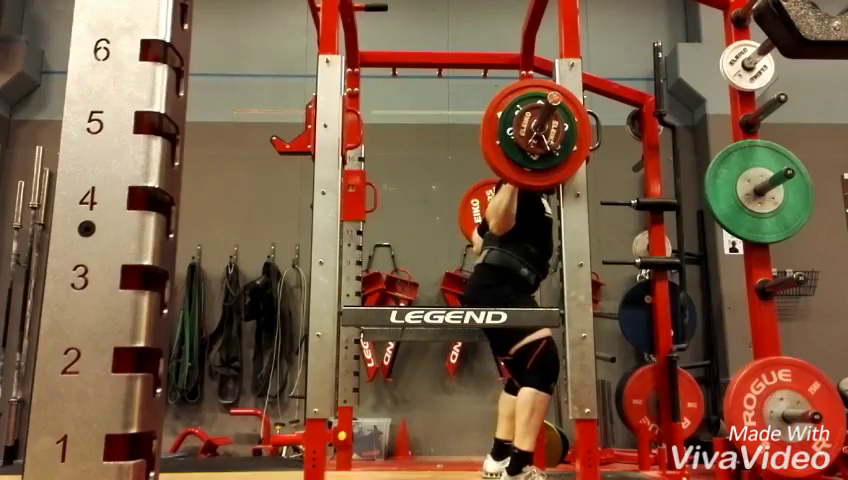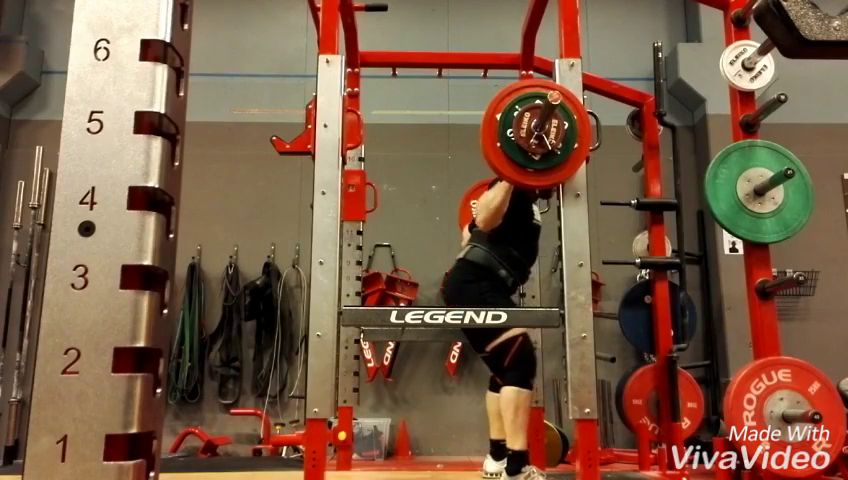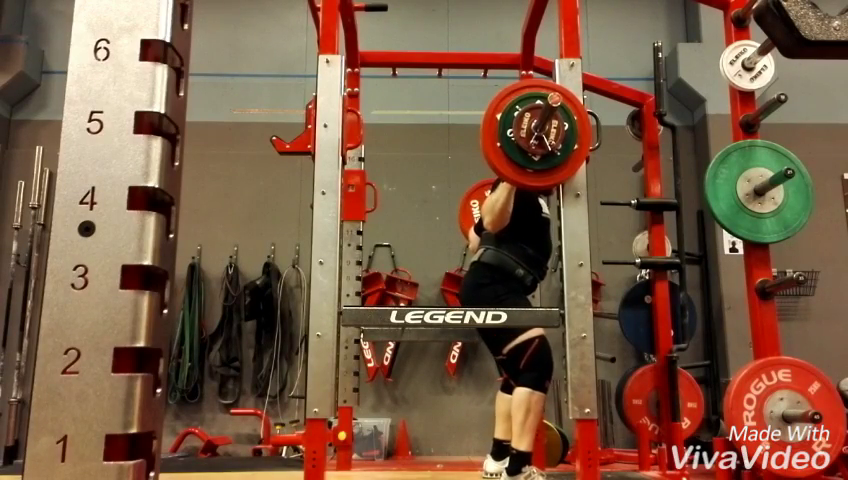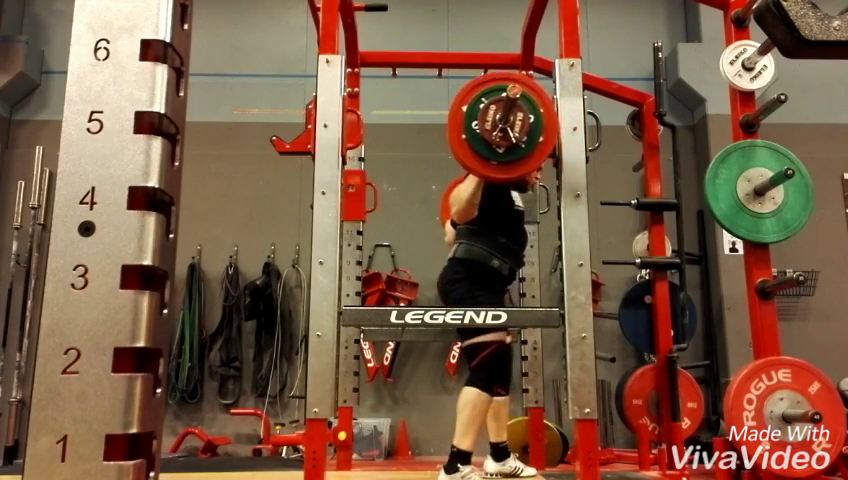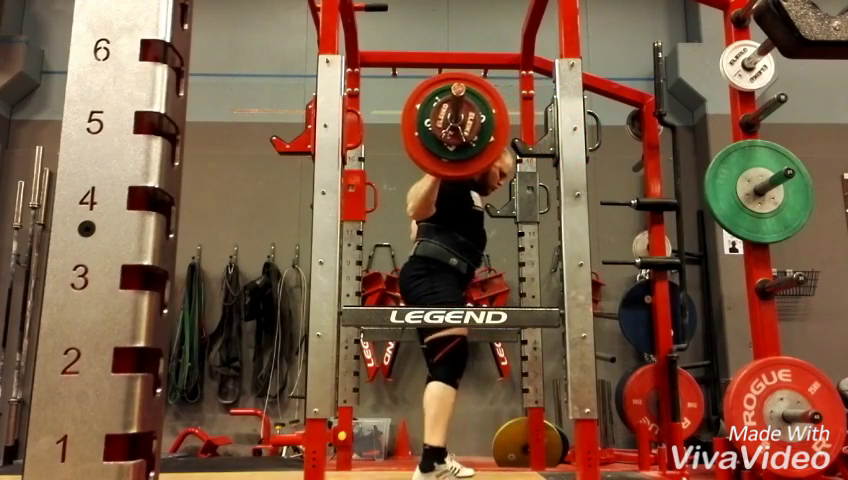
dt=1s
person 1, frame 1
left shoulder: (528, 195)
right shoulder: (524, 188)
left elbow: (478, 240)
right elbow: (498, 224)
left hip: (499, 288)
right hip: (497, 287)
left knee: (525, 372)
right knee: (543, 364)
person 1, frame 2
left shoulder: (523, 199)
right shoulder: (517, 191)
left elbow: (470, 232)
right elbow: (485, 218)
right wrist: (510, 177)
left hip: (477, 286)
right hip: (474, 285)
left knee: (506, 368)
right knee: (519, 364)
person 1, frame 3
left shoulder: (527, 196)
right shoulder: (522, 188)
left elbow: (475, 241)
right elbow: (493, 220)
left hip: (494, 289)
right hip: (492, 288)
left knee: (520, 370)
right knee: (537, 366)
person 1, frame 4
left shoulder: (502, 192)
right shoulder: (495, 184)
left elbow: (452, 234)
right elbow: (459, 213)
left hip: (477, 284)
right hip: (470, 282)
left knee: (498, 368)
right knee: (487, 368)
person 1, frame 5
left shoulder: (465, 193)
right shoulder: (456, 183)
left elbow: (422, 225)
right elbow: (416, 209)
left hip: (437, 281)
right hip: (431, 278)
left knee: (444, 365)
right knee: (450, 359)
